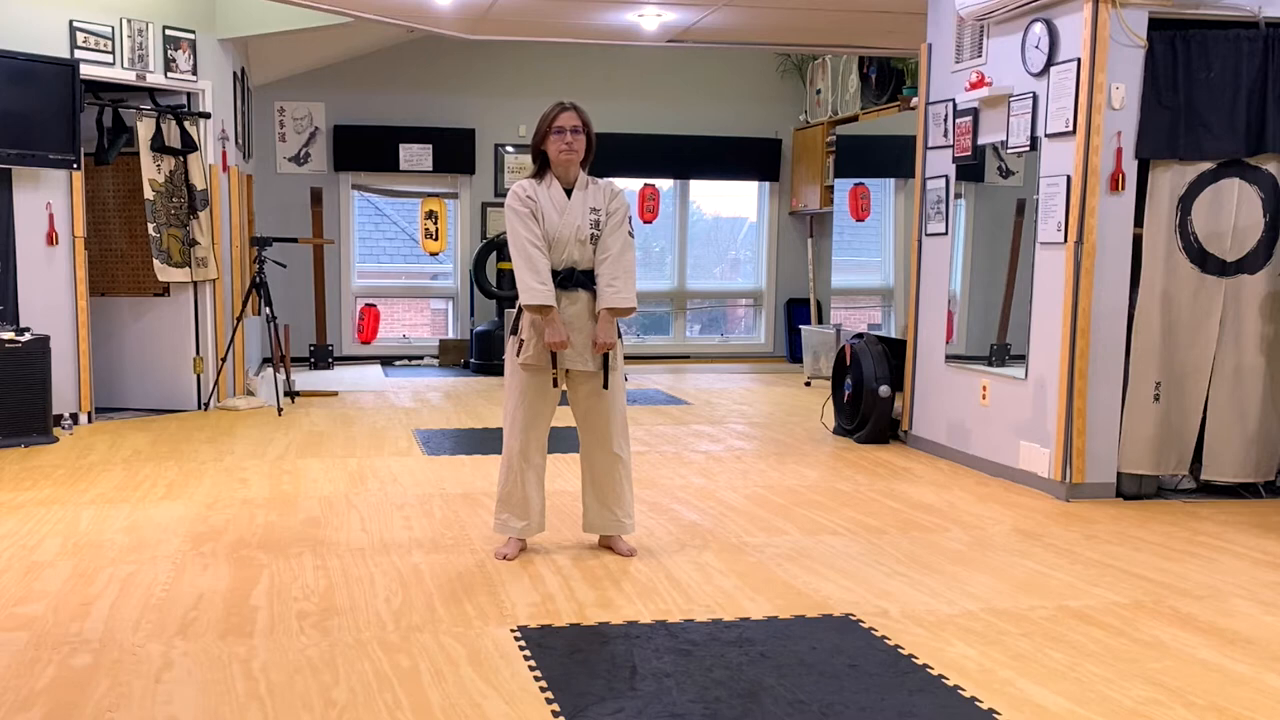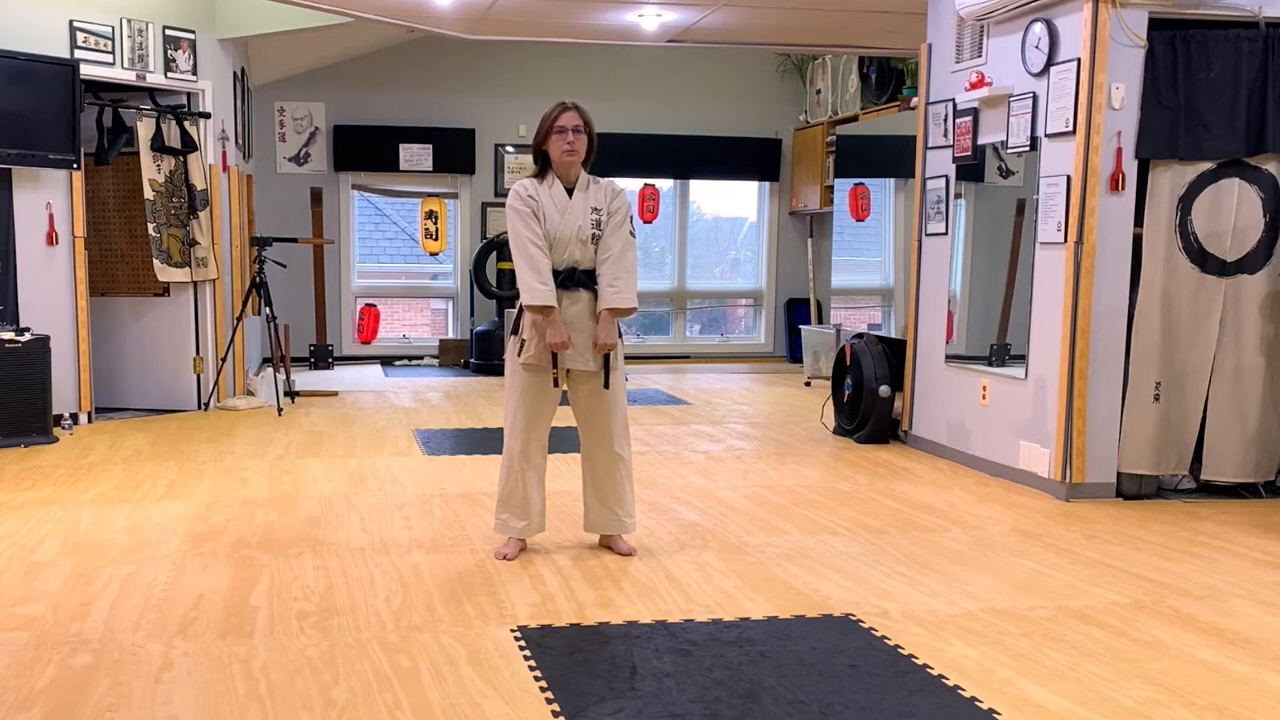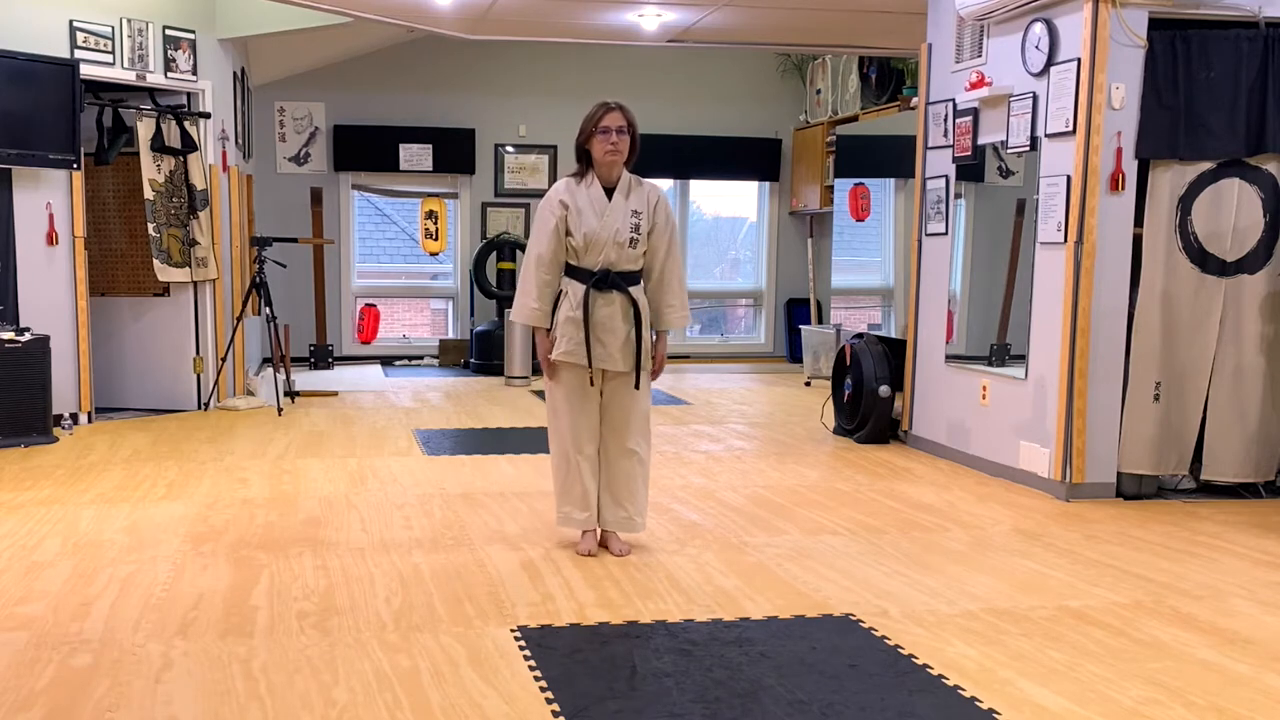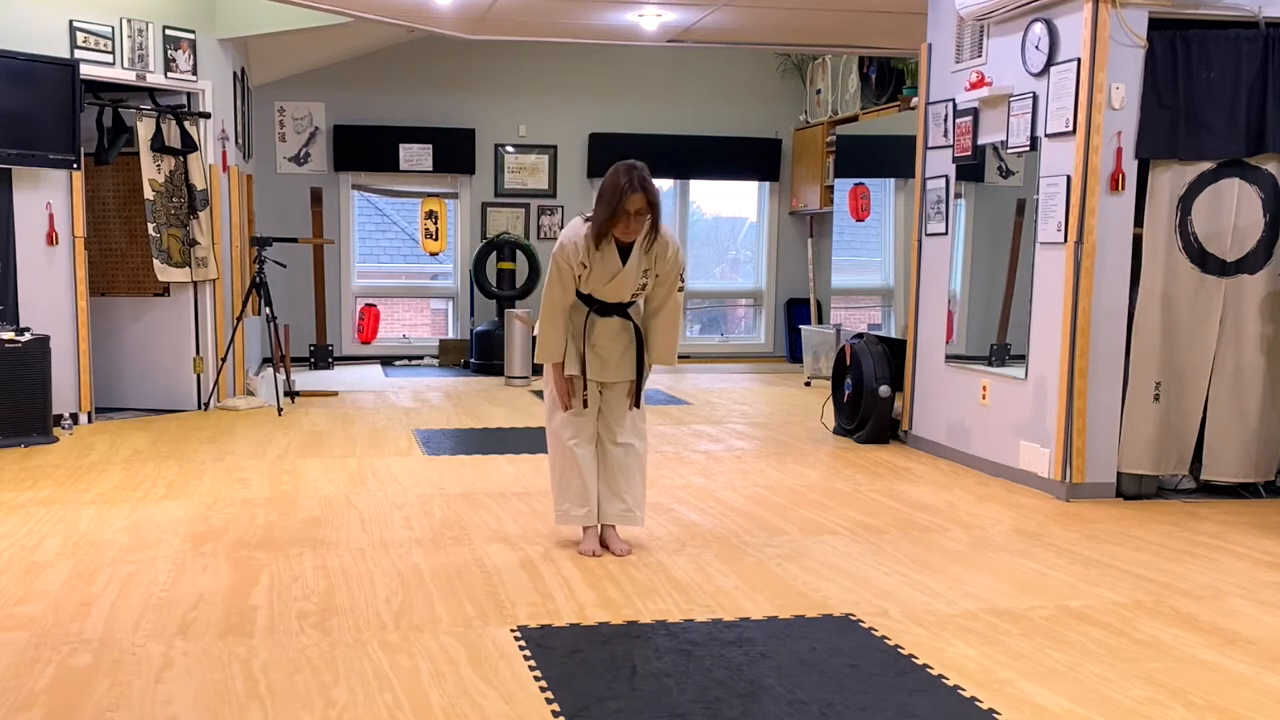
dt=1s
person 1, frame 1
left shoulder: (609, 197)
right shoulder: (524, 195)
left elbow: (615, 261)
right elbow: (530, 261)
left wrist: (606, 321)
right wrist: (551, 321)
left hip: (595, 318)
right hip: (538, 320)
left knee: (606, 430)
right knee: (525, 431)
left ankle: (609, 527)
right ankle: (518, 529)
person 1, frame 2
left shoulder: (610, 196)
right shoulder: (525, 194)
left elbow: (616, 261)
right elbow: (531, 261)
left wrist: (607, 322)
right wrist: (552, 322)
left hip: (595, 319)
right hip: (540, 320)
left knee: (607, 431)
right knee: (525, 431)
left ankle: (610, 528)
right ankle: (518, 529)
person 1, frame 3
left shoulder: (651, 199)
right shoulder: (563, 195)
left elbow: (664, 269)
right elbow: (542, 266)
left wrist: (662, 335)
right wrist: (541, 332)
left hip: (628, 320)
right hip: (574, 319)
left knee: (627, 432)
right knee: (575, 430)
left ankle: (612, 525)
right ankle: (585, 523)
person 1, frame 4
left shoulder: (665, 248)
right shoulder: (574, 241)
left elbow: (662, 310)
right elbow: (555, 306)
left wrist: (645, 367)
right wrist: (557, 367)
left hip: (624, 337)
right hip: (575, 335)
left knee: (624, 431)
right knee: (573, 429)
left ankle: (611, 524)
right ankle: (588, 525)
